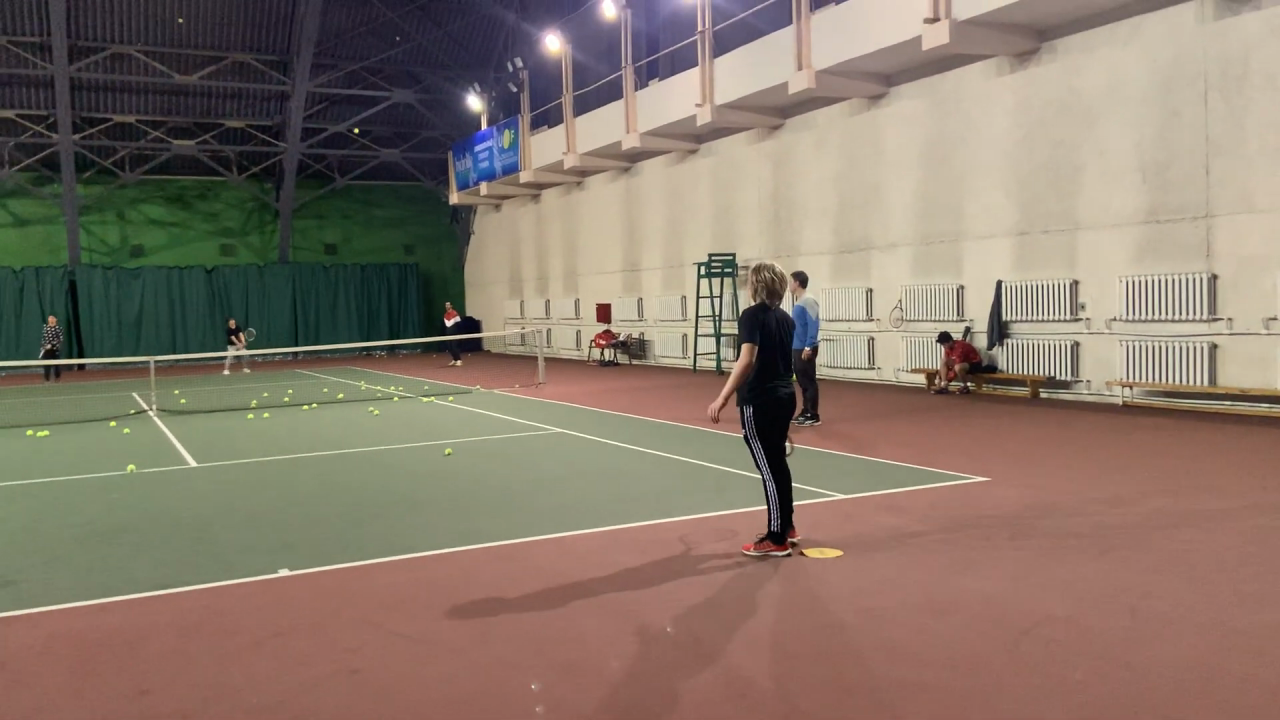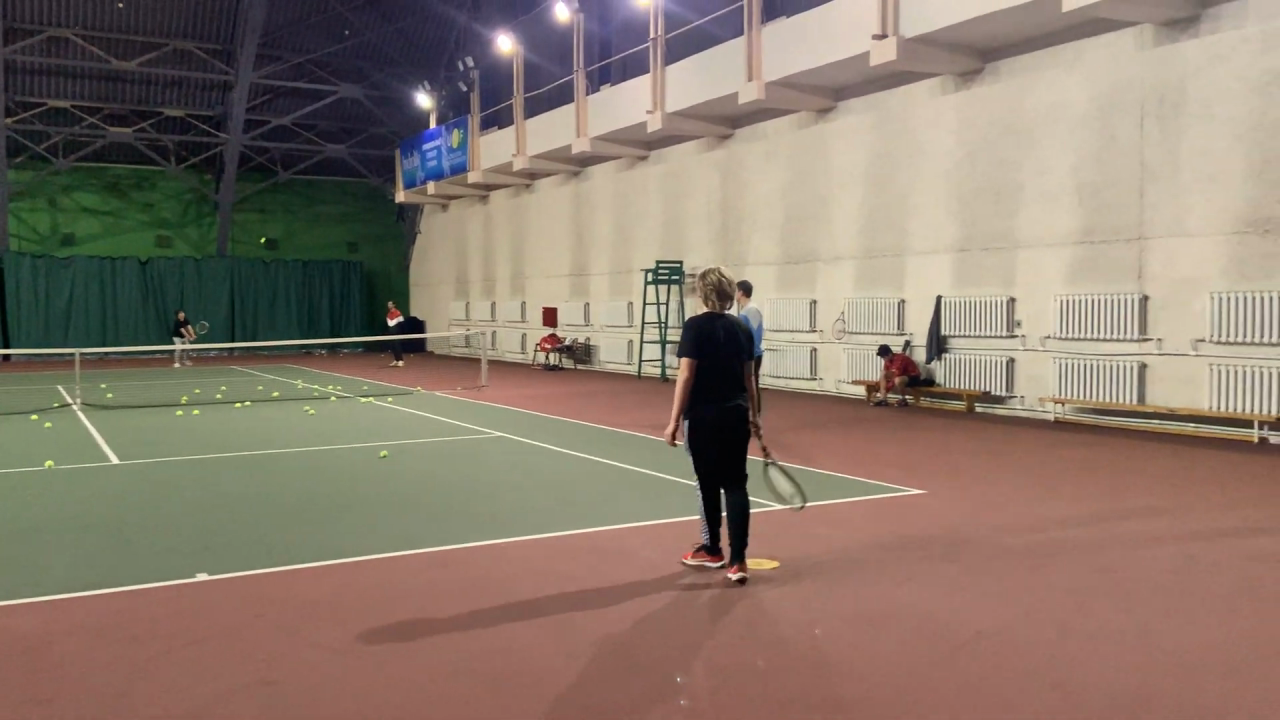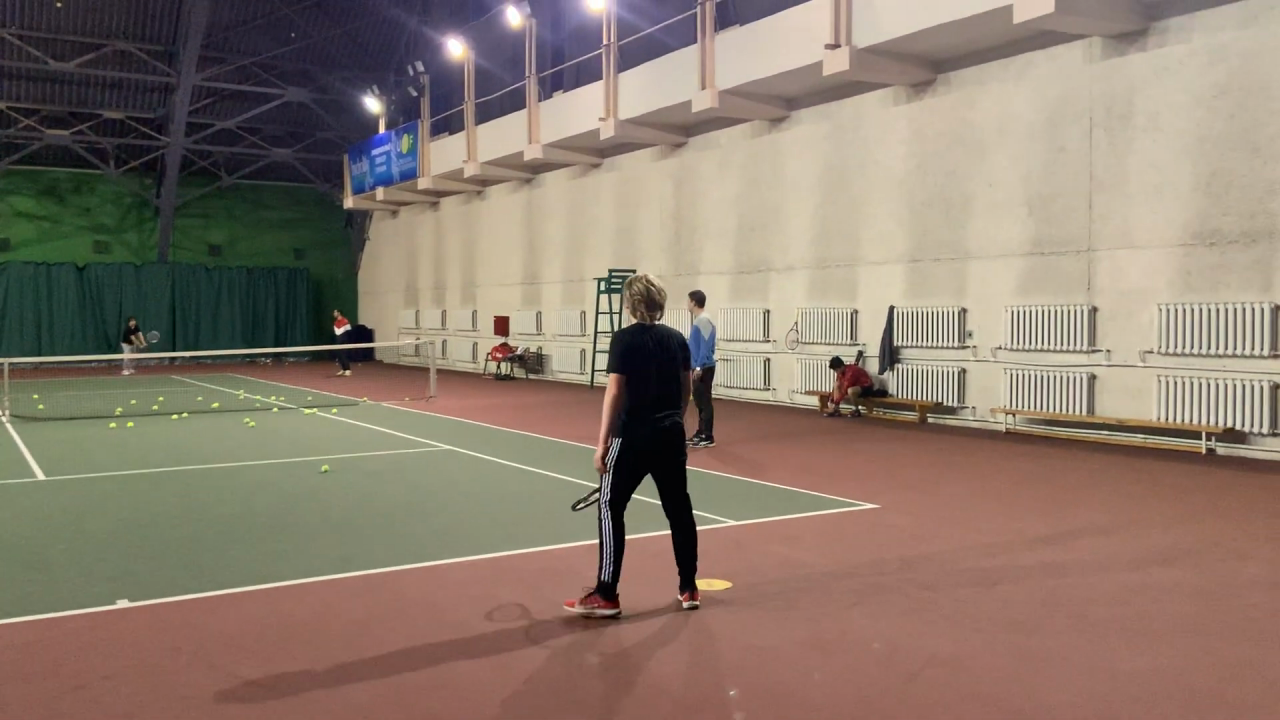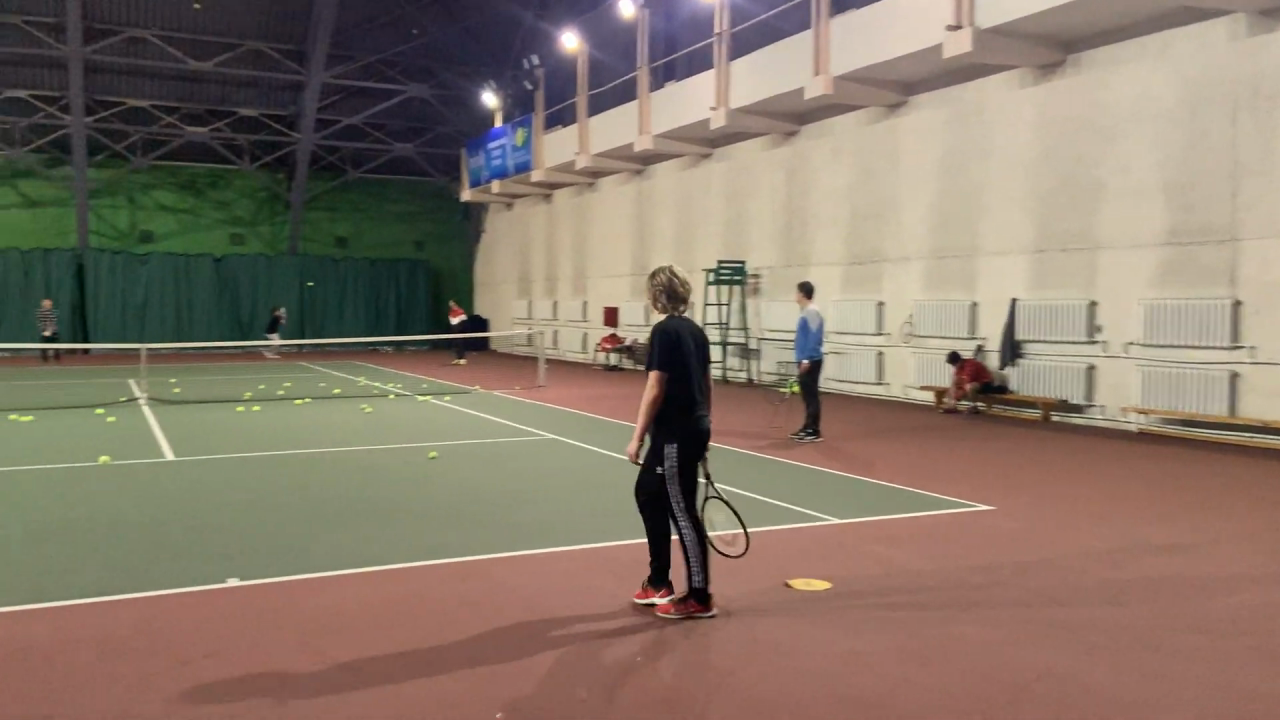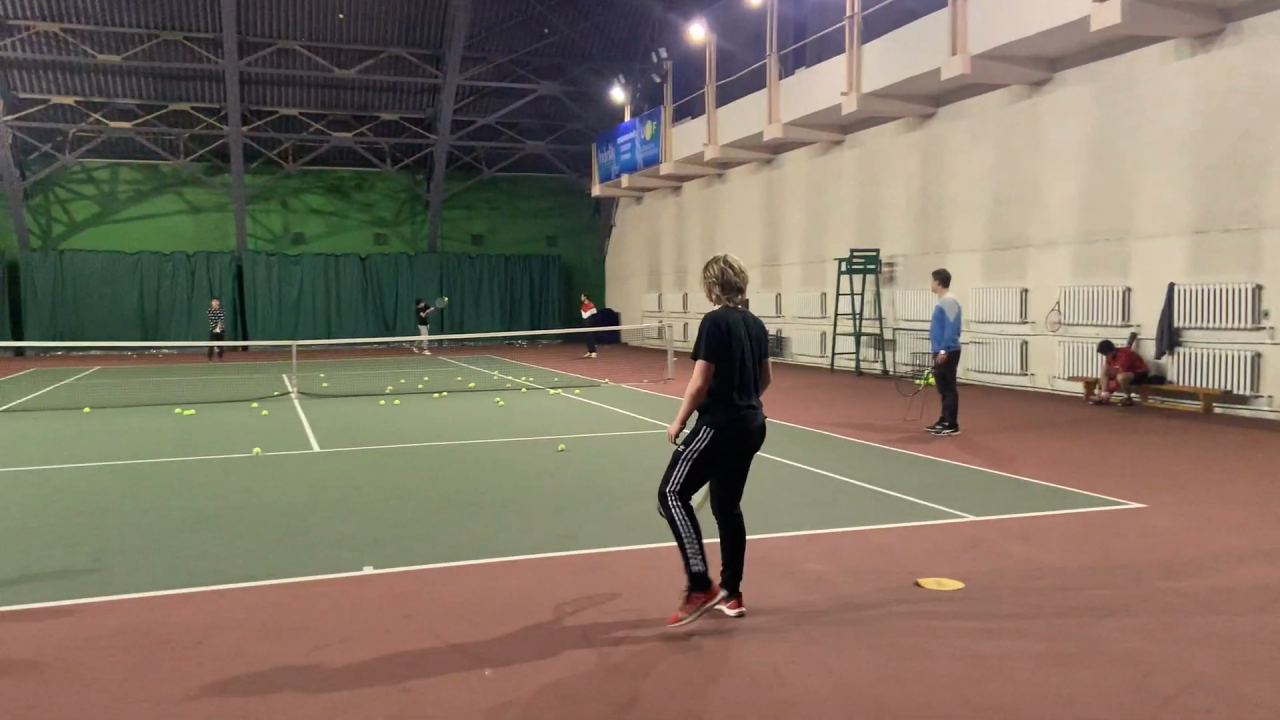
dt=0.5s
person 1, frame 1
left shoulder: (752, 315)
right shoulder: (785, 318)
left elbow: (746, 361)
left wrist: (722, 398)
left hip: (759, 402)
right hip: (783, 398)
left knee: (768, 468)
right knee: (777, 460)
left ankle: (777, 538)
right ankle: (786, 527)
person 1, frame 2
left shoulder: (696, 326)
right shoulder: (742, 328)
left elbow: (686, 376)
left wrist: (674, 420)
right wrist: (753, 414)
left hip: (702, 416)
right hip: (736, 415)
left knee: (708, 483)
right knee: (736, 484)
left ankle: (711, 549)
right ankle: (738, 560)
person 1, frame 3
left shoulder: (625, 339)
right shoulder: (676, 340)
left elbow: (614, 394)
right elbow: (685, 391)
left wrist: (603, 443)
left hip: (634, 437)
right hip: (669, 435)
left knee: (610, 509)
right knee: (679, 508)
left ankle: (606, 594)
right ankle: (688, 588)
person 1, frame 4
left shoulder: (664, 332)
right shoulder: (696, 331)
left elbow: (655, 391)
right elbow: (706, 386)
left wrist: (637, 438)
right wrist: (702, 428)
left hip: (674, 434)
right hip: (694, 429)
left knee: (681, 511)
right knee: (647, 494)
left ankle: (699, 597)
right ankle: (659, 582)
person 1, frame 5
left shoulder: (714, 322)
right shoulder: (755, 324)
left elbow: (700, 382)
right elbow: (764, 378)
left wrist: (679, 421)
left hip: (718, 426)
right hip: (752, 425)
left knee: (672, 495)
right knee: (728, 504)
left ankle: (701, 585)
right ankle: (731, 593)
